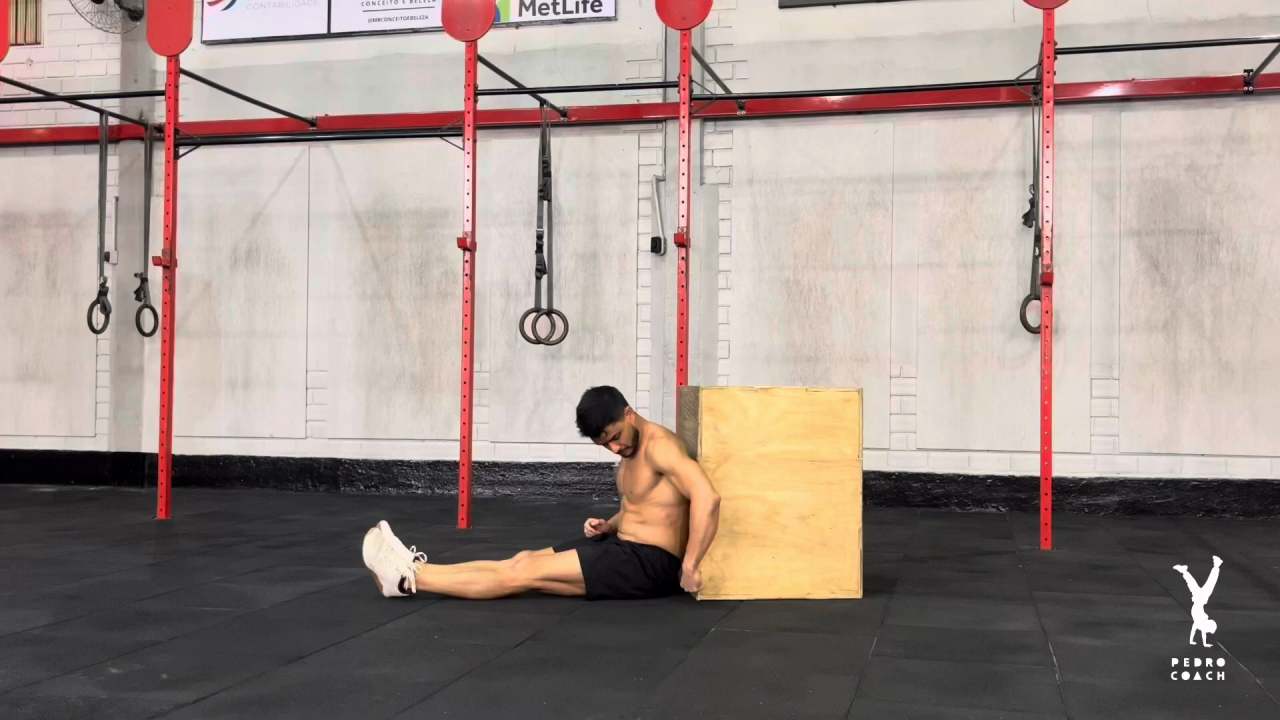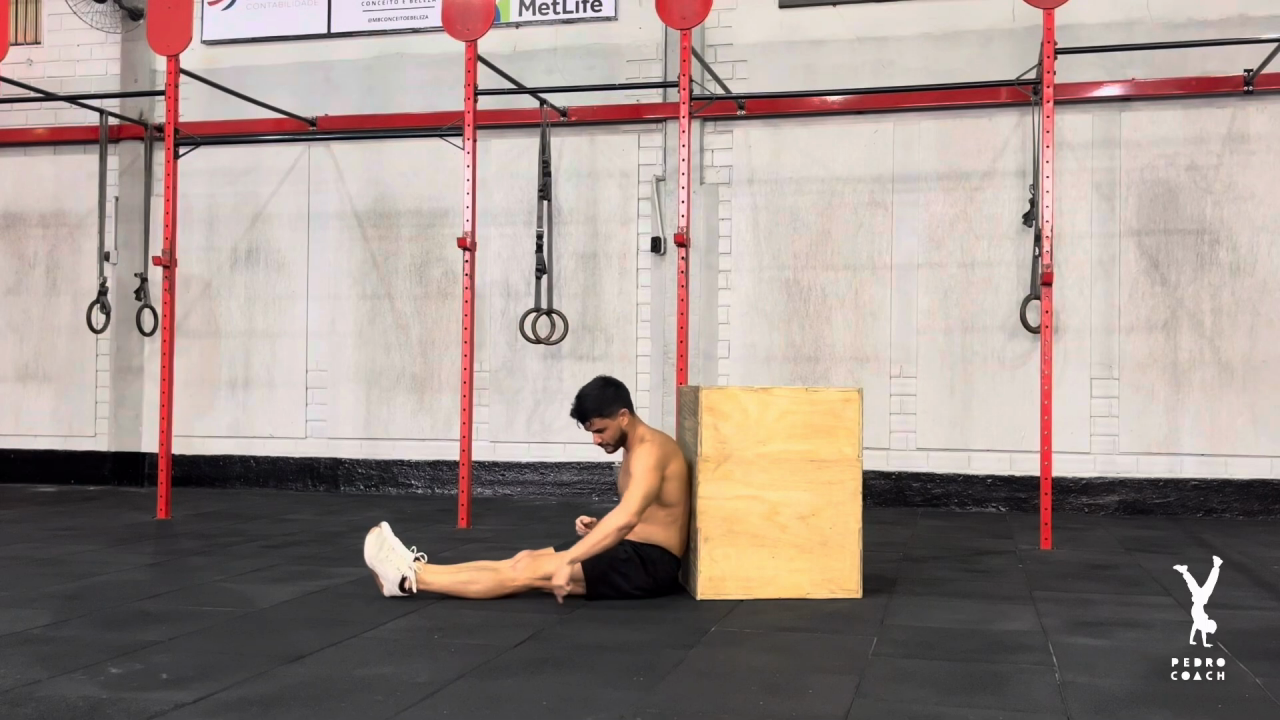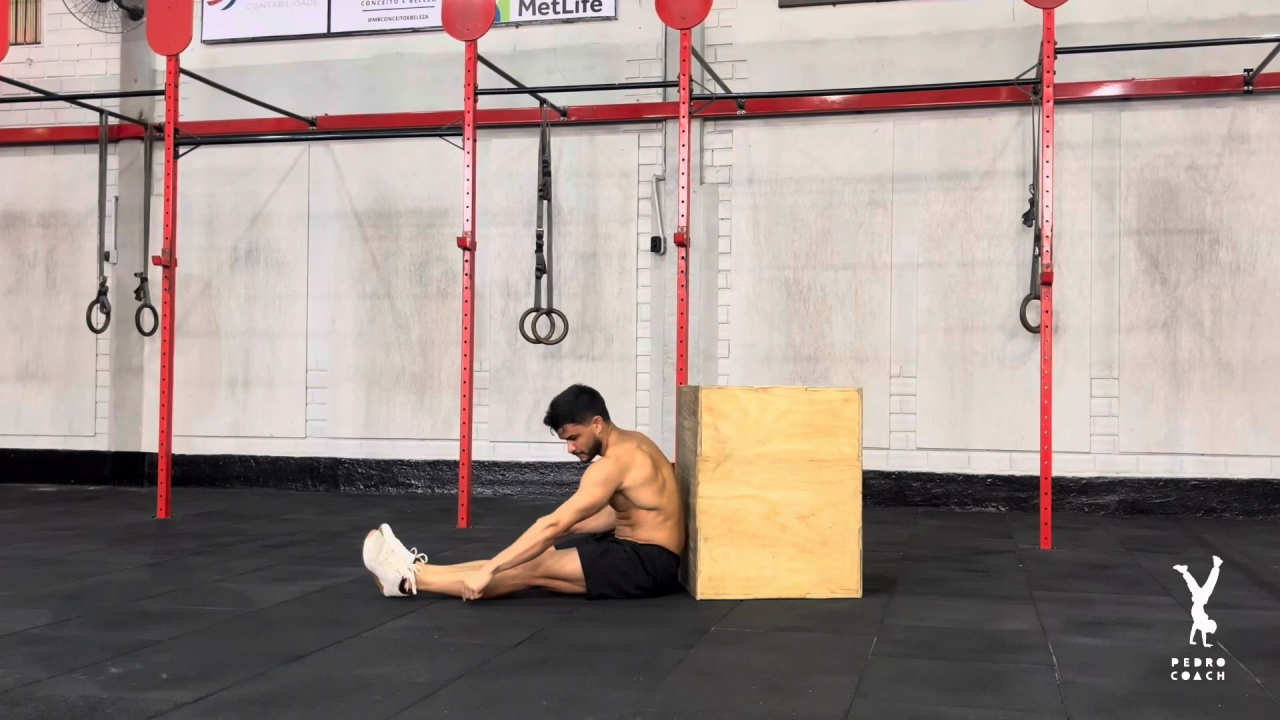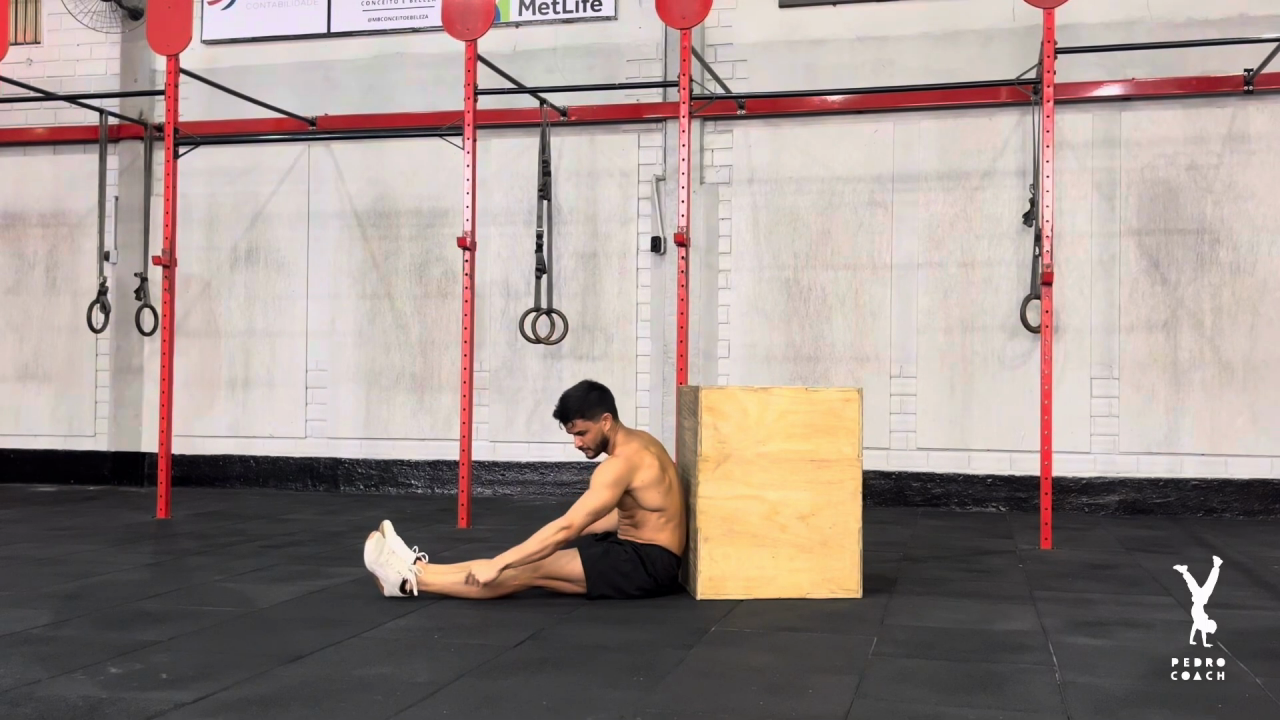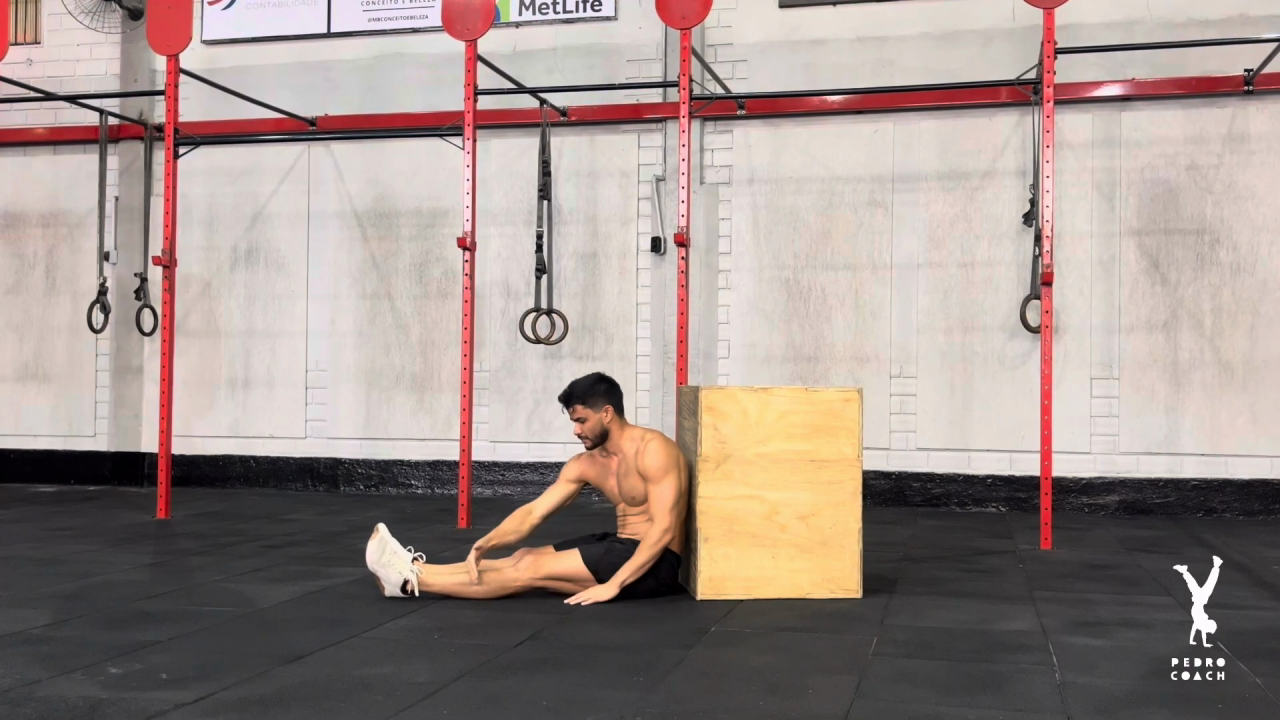
dt=0.7s
person 1, frame 1
left shoulder: (659, 445)
right shoulder: (632, 447)
left elbow: (707, 498)
left wrist: (689, 566)
right wrist: (608, 525)
left hip: (648, 564)
right hip: (627, 548)
left knee: (528, 572)
right knee: (524, 559)
left ankle: (409, 578)
right ankle: (416, 570)
person 1, frame 2
left shoulder: (649, 450)
right shoulder: (636, 446)
left elbow: (625, 518)
left wrist: (569, 562)
right wrist: (598, 526)
left hip: (649, 564)
right hip: (634, 552)
left knee: (526, 572)
right knee: (525, 559)
left ankle: (410, 577)
right ankle: (415, 569)
person 1, frame 3
left shoulder: (615, 461)
right shoulder: (629, 444)
left elbow: (553, 525)
left wrist: (489, 570)
right wrist: (566, 527)
left hip: (649, 563)
right hip: (632, 548)
left knee: (531, 570)
right knee: (523, 559)
left ankle: (409, 578)
right ankle: (416, 569)
person 1, frame 4
left shoulder: (623, 461)
right shoulder: (635, 444)
left elbow: (567, 527)
left wrist: (498, 564)
left hip: (650, 564)
right hip: (633, 548)
left knee: (531, 570)
right knee: (522, 559)
left ankle: (410, 580)
right ankle: (418, 567)
person 1, frame 5
left shoulder: (653, 449)
right shoulder: (585, 464)
left elbow: (664, 528)
right elbow: (532, 513)
left wrist: (614, 585)
right wrist: (485, 545)
left hip: (653, 564)
right hip: (623, 547)
left knee: (530, 571)
right knee: (521, 558)
left ankle: (411, 581)
right ankle: (416, 569)
